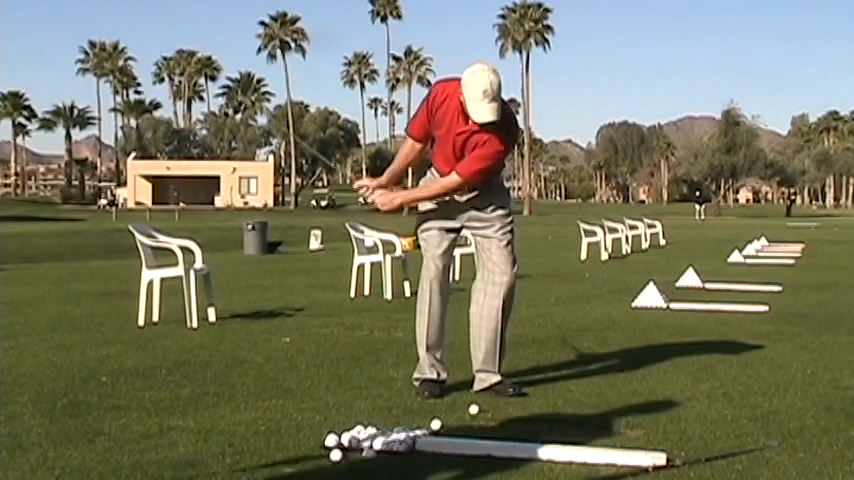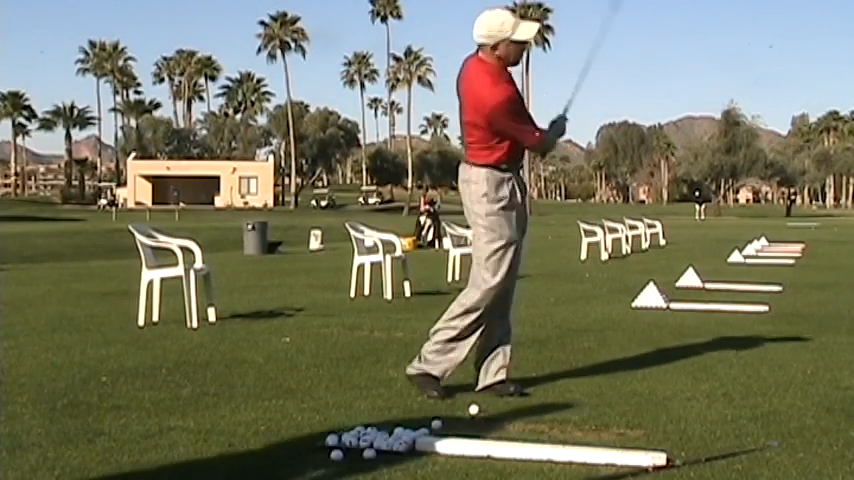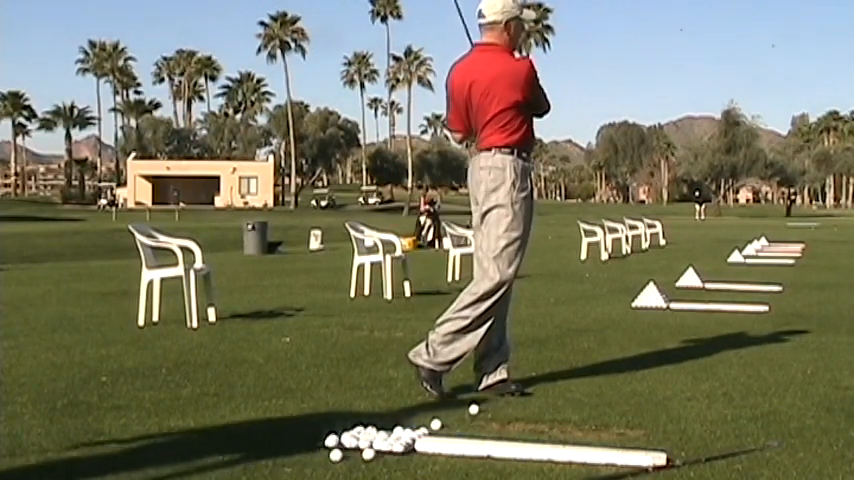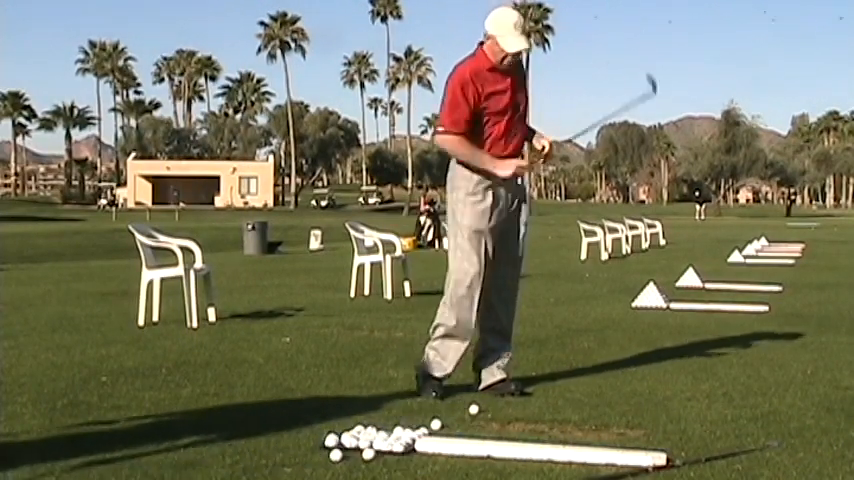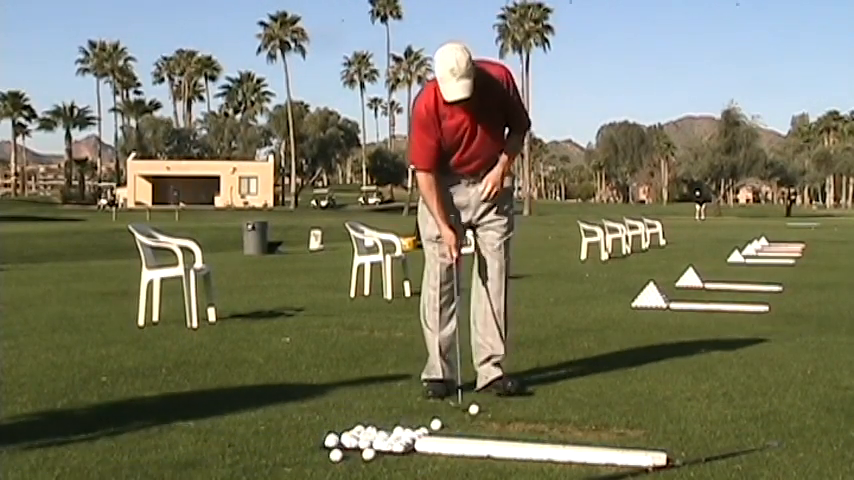
dt=0.7s
person 1, frame 1
left shoulder: (504, 131)
right shoulder: (441, 93)
left elbow: (457, 181)
right elbow: (417, 140)
left wrist: (400, 199)
right wrist: (386, 181)
left hip: (485, 198)
right hip: (439, 194)
left knee: (501, 275)
right knee: (434, 274)
left ankle: (487, 372)
right ankle: (430, 371)
person 1, frame 2
left shoulder: (475, 66)
right shoulder: (496, 95)
right elbow: (538, 143)
left wrist: (538, 132)
right wrist: (554, 131)
left hip: (504, 178)
right hip: (490, 184)
left knee: (502, 278)
right knee: (489, 280)
left ankle: (492, 371)
right ankle: (430, 363)
person 1, frame 3
left shoulder: (459, 71)
right shoulder: (519, 69)
left elbow: (458, 134)
right elbow: (542, 108)
left hip: (482, 166)
right hip: (508, 170)
left knee: (493, 271)
right knee: (497, 273)
left ankle: (491, 371)
right ankle: (434, 354)
person 1, frame 4
left shoulder: (515, 69)
right shoulder: (467, 75)
right elbow: (446, 138)
left wrist: (534, 135)
right wrist: (496, 163)
left hip: (510, 180)
right hip: (475, 179)
left knee: (504, 278)
right knee: (467, 274)
left ankle: (492, 368)
right ankle: (435, 363)
person 1, frame 5
left shoulder: (500, 78)
right shoulder: (427, 103)
left elbow: (519, 127)
right elbow: (424, 172)
left wrist: (502, 170)
right wrist: (445, 229)
left hip: (489, 182)
right hip: (443, 186)
left knee: (493, 273)
right knee: (440, 277)
left ankle: (490, 367)
right ankle: (438, 370)
